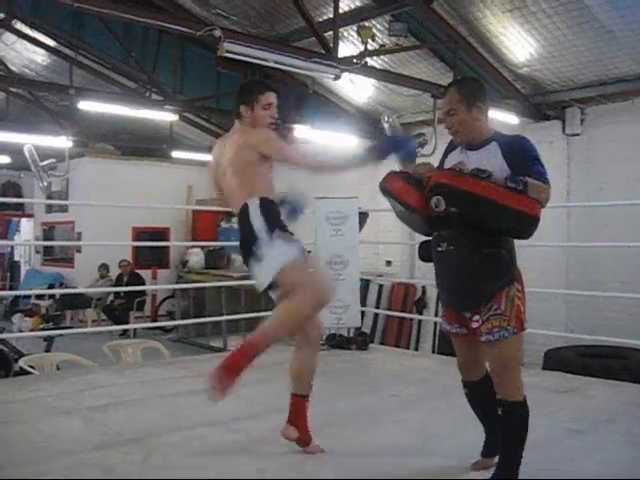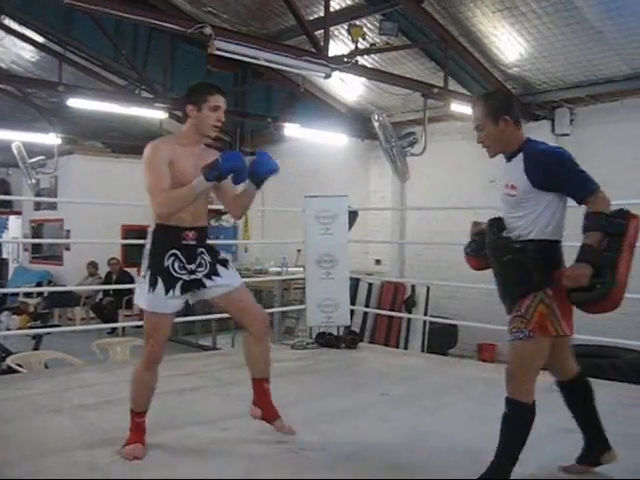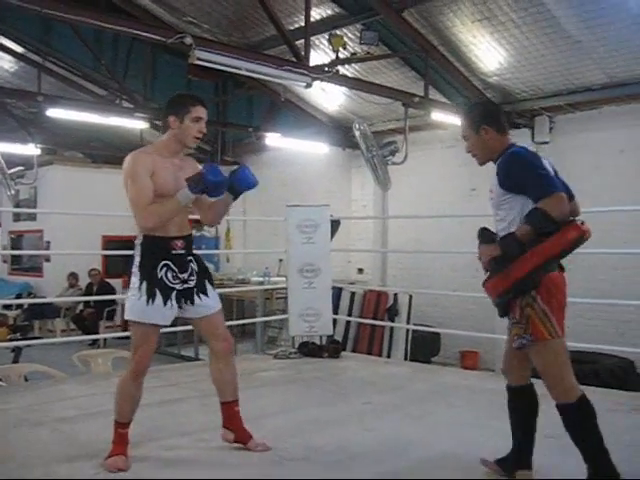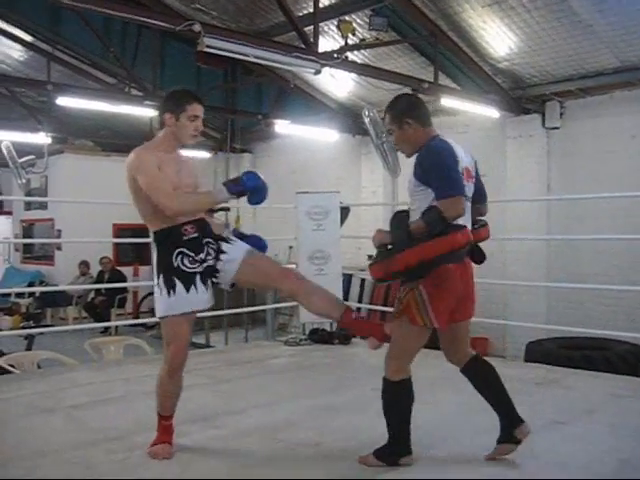
dt=0.7s
person 1, frame 1
left shoulder: (514, 148)
right shoulder: (451, 152)
left elbow: (540, 195)
right wrist: (426, 179)
left hip: (495, 276)
right hip: (454, 276)
left knee: (508, 379)
right knee: (469, 371)
right ankle: (496, 440)
person 1, frame 2
left shoulder: (546, 158)
right shoulder: (511, 163)
left elbow: (599, 202)
left wrist: (586, 261)
right wrist: (491, 230)
left hip: (541, 283)
right hip: (521, 280)
left knee: (518, 382)
right knee: (562, 369)
right ankle: (598, 447)
person 1, frame 3
left shoulder: (515, 160)
right shoulder: (530, 160)
left elbow: (554, 205)
right elbow: (571, 208)
left wrist: (504, 245)
left hip: (532, 286)
right hip: (532, 281)
left knee: (560, 384)
right knee: (515, 373)
person 1, frame 4
left shoulder: (433, 154)
right shoulder: (460, 154)
left elbow: (453, 207)
right elbow: (478, 207)
left wrist: (397, 235)
left hip: (431, 272)
right hip: (457, 267)
left knee: (396, 363)
right knee: (460, 352)
left ankle: (397, 449)
right ankle: (512, 425)
person 2, frame 1
left shoulder: (221, 147)
right shoulder: (252, 137)
left elbow: (224, 195)
right elbow: (308, 164)
right wrist: (372, 152)
left hip: (262, 229)
right hip: (263, 224)
left knee: (310, 332)
right knee: (319, 294)
left ankle: (296, 423)
right ankle: (238, 358)
person 2, frame 2
left shoulder: (214, 157)
right shoulder: (159, 150)
left elbow: (236, 209)
right elbow: (162, 206)
left wrist: (254, 180)
right wrist: (206, 178)
left hip: (204, 251)
right hip: (167, 251)
left knee: (258, 320)
right knee: (153, 352)
left ankle: (263, 404)
right ankle: (136, 431)
person 2, frame 3
left shoulder: (192, 166)
right shoulder: (139, 161)
left elbow: (209, 218)
right elbow: (147, 218)
left wrist: (231, 192)
right wrist: (189, 190)
left hip: (188, 260)
right hip: (154, 262)
left knee: (223, 344)
right knee: (140, 362)
left ankle: (233, 426)
right ankle: (119, 443)
person 2, frame 4
left shoulder: (182, 162)
right shoulder: (141, 159)
right elbow: (172, 205)
left wrist: (239, 236)
right wrist: (230, 190)
left hip: (209, 242)
right hip: (172, 253)
left knee: (290, 278)
right knee: (176, 355)
left ankle: (370, 328)
right ankle: (164, 433)
